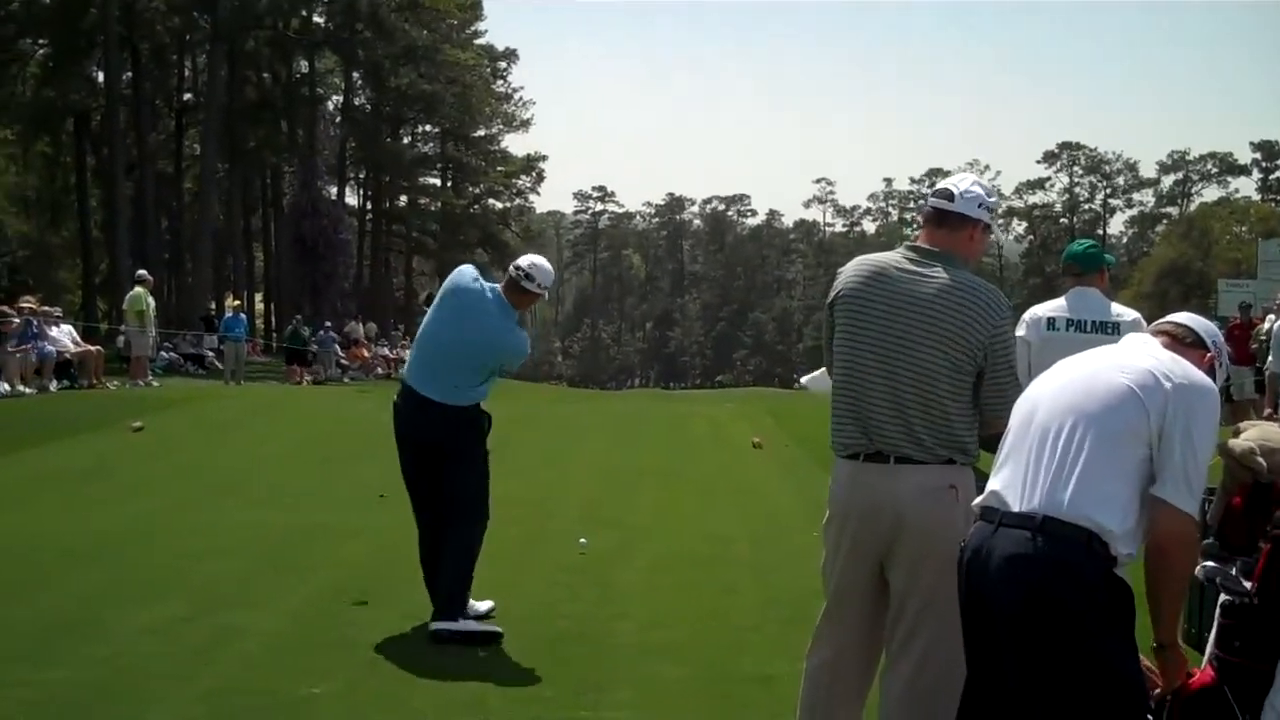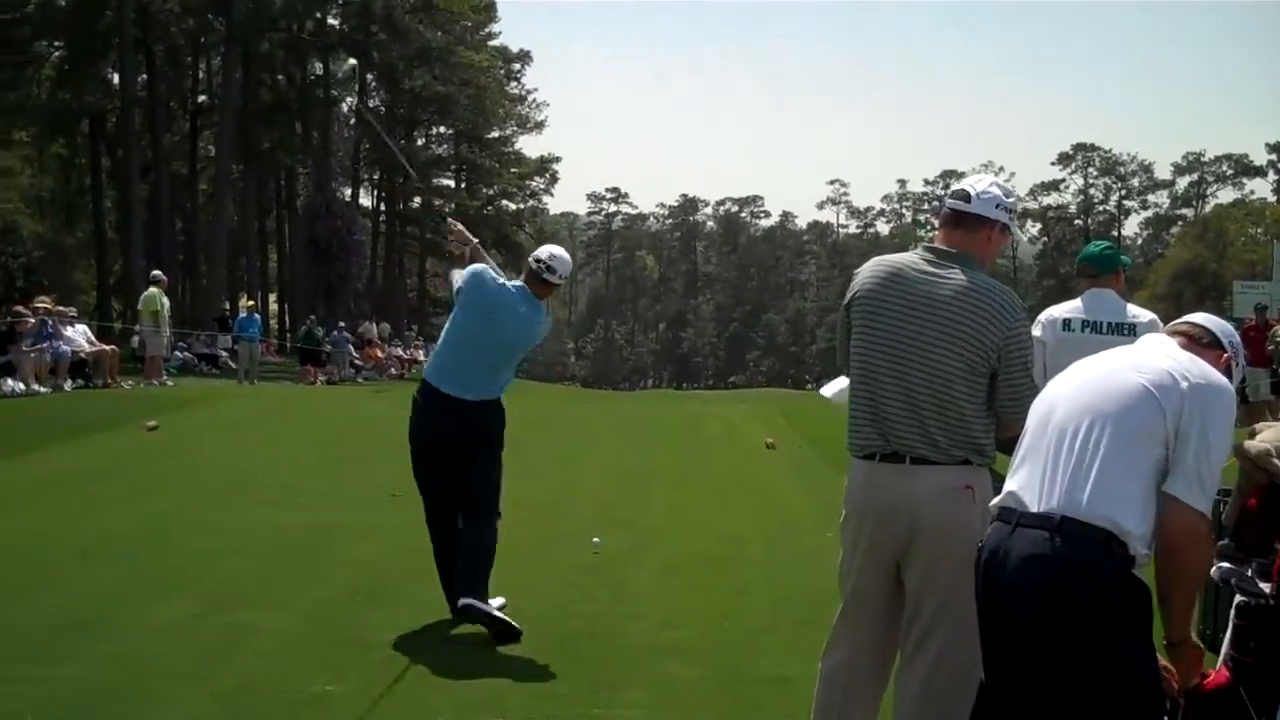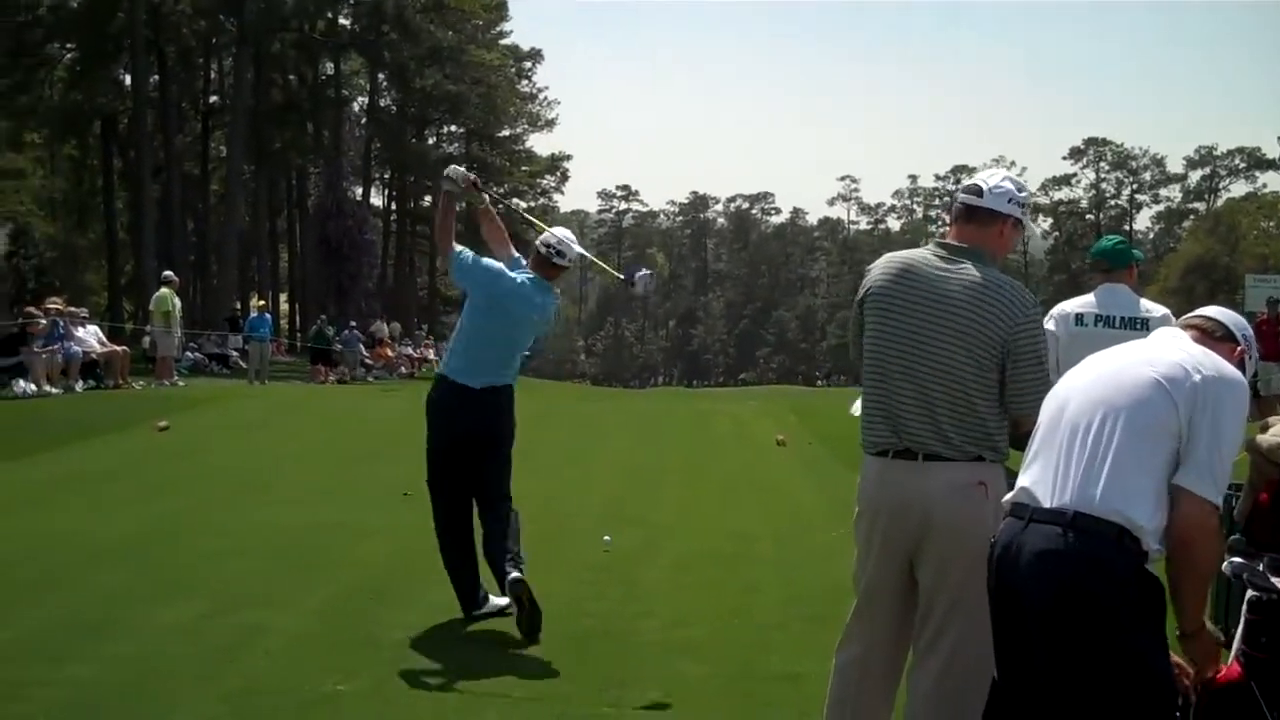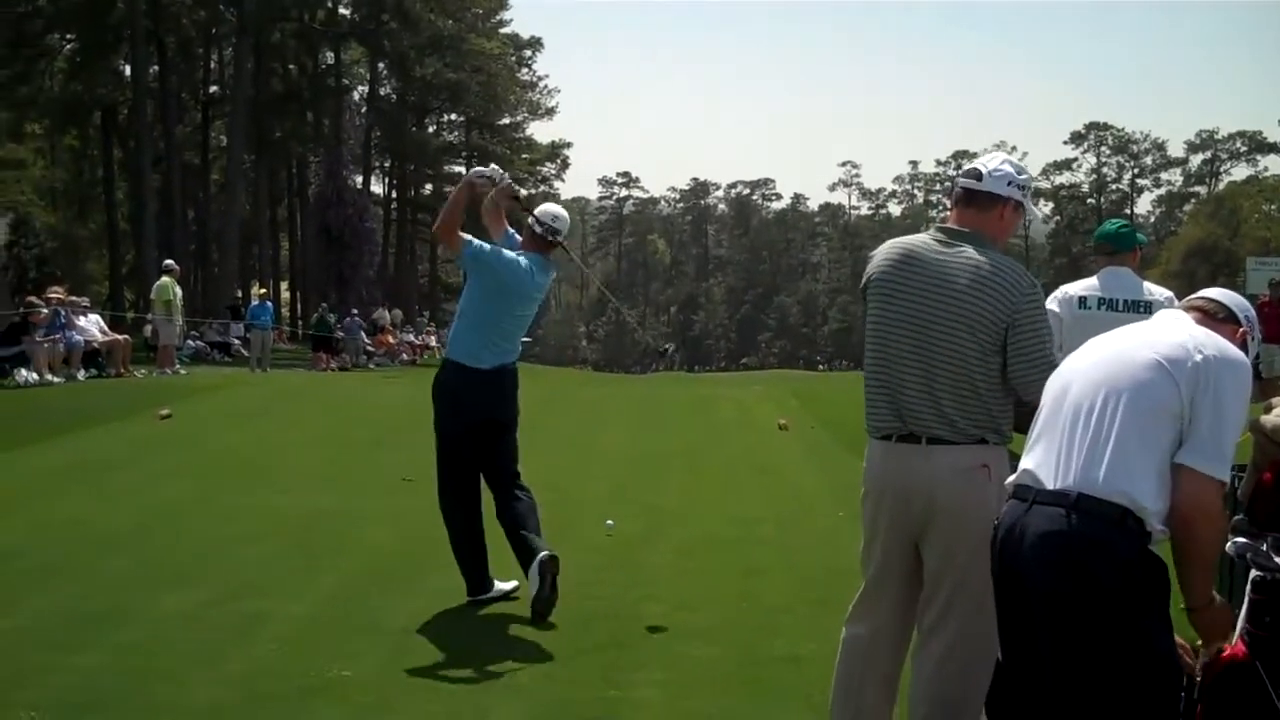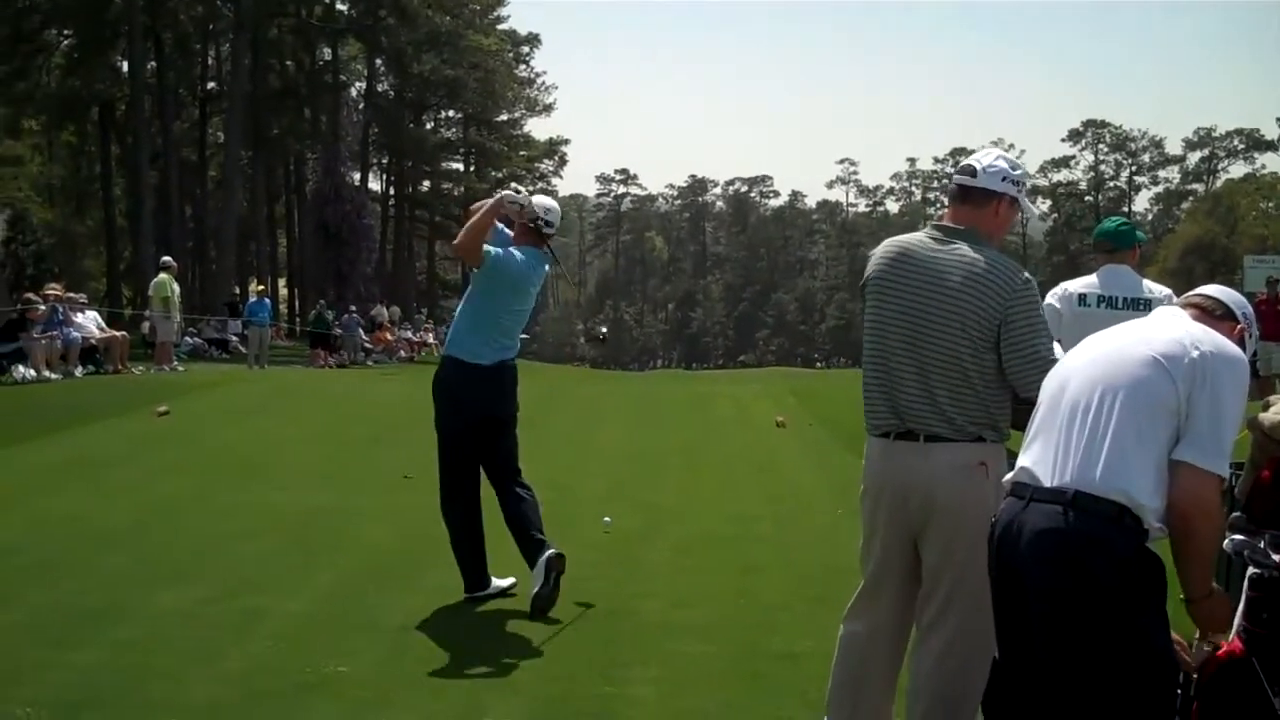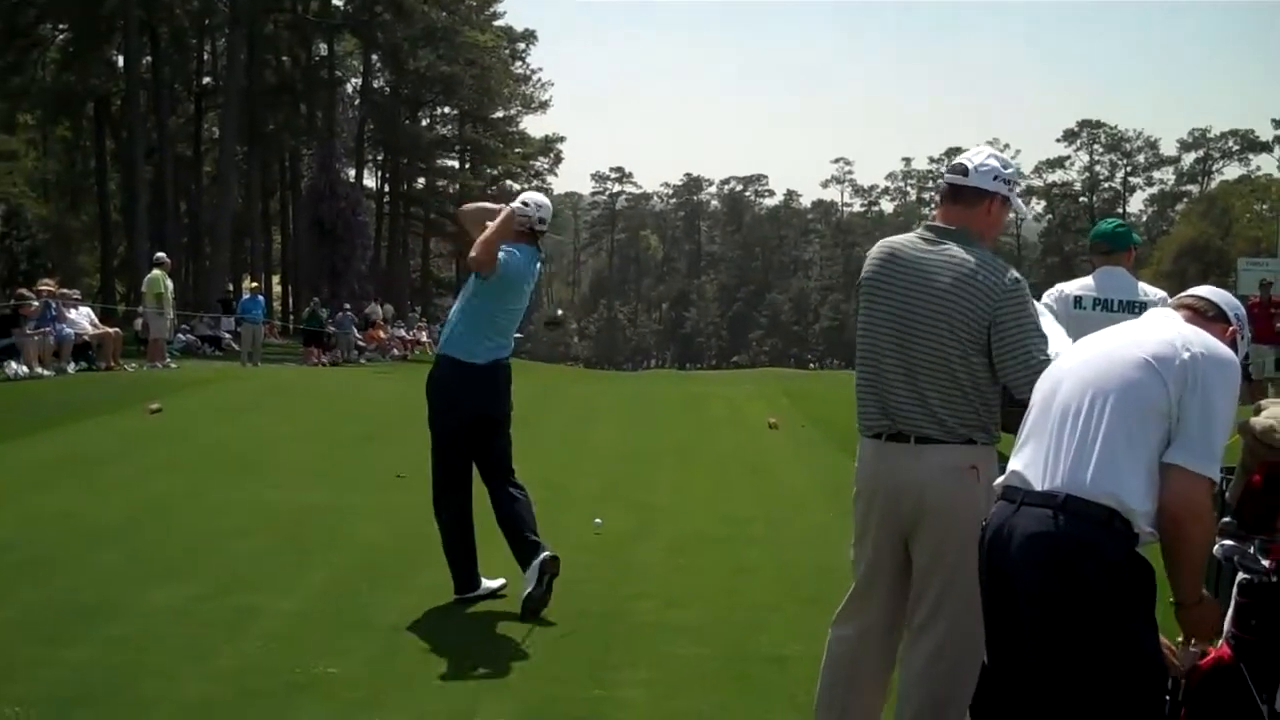
dt=0.1s
person 1, frame 1
left shoulder: (854, 275)
right shoulder: (986, 304)
right elbow: (999, 419)
left hip: (855, 481)
right hip: (936, 490)
left knee: (841, 635)
right knee: (926, 650)
person 1, frame 2
left shoulder: (870, 276)
right shoulder: (1001, 306)
right elbow: (1016, 421)
left hip: (871, 481)
right hip: (952, 491)
left knee: (857, 634)
right knee: (940, 649)
person 1, frame 3
left shoulder: (883, 272)
right shoulder: (1013, 301)
right elbow: (1029, 417)
left hip: (884, 478)
right hip: (964, 487)
left knee: (870, 630)
right knee: (953, 646)
person 1, frame 4
left shoulder: (886, 259)
right shoulder: (1013, 284)
right elbow: (1038, 393)
left hip: (888, 461)
right hip: (968, 471)
left knee: (876, 613)
right knee: (957, 628)
person 1, frame 5
left shoulder: (885, 257)
right shoulder: (1008, 281)
right elbow: (1037, 387)
left hip: (887, 458)
right hip: (965, 468)
left knee: (874, 610)
right knee: (955, 626)
person 1, frame 6
left shoulder: (880, 259)
right shoulder: (999, 282)
right elbow: (1033, 391)
left hip: (879, 460)
right hip: (957, 469)
left knee: (866, 613)
right knee: (946, 628)
person 2, frame 1
left shoulder: (463, 280)
right shoulder: (515, 342)
left hip: (411, 410)
right hip: (457, 423)
left knee: (431, 513)
right knee: (467, 516)
left ankle: (450, 601)
right ankle: (450, 612)
person 2, frame 2
left shoulder: (480, 281)
right shoulder: (539, 325)
left wrist: (466, 242)
right wrist: (470, 240)
left hip: (431, 407)
right hip: (483, 420)
left knee: (441, 510)
right knee: (480, 513)
left ankle: (462, 598)
right ankle: (474, 598)
person 2, frame 3
left shoulder: (491, 277)
right shoulder: (547, 305)
left elbow: (443, 244)
right elbow: (507, 253)
left wrist: (450, 192)
right wrist: (482, 200)
left hip: (448, 400)
right hip: (494, 407)
left knee: (450, 505)
right knee: (496, 501)
left ankle: (472, 598)
right ankle: (510, 571)
person 2, frame 4
left shoulder: (500, 263)
right shoulder: (543, 273)
left elbow: (443, 232)
right elbow: (493, 219)
left wrist: (471, 184)
right wrist: (495, 191)
left hip: (459, 382)
right hip: (500, 384)
left knee: (458, 488)
right knee: (506, 479)
left ankle: (479, 582)
right ankle: (534, 552)
person 2, frame 5
left shoulder: (508, 262)
right shoulder: (536, 262)
left elbow: (464, 245)
right elbow: (488, 227)
left wrist: (499, 203)
right wrist: (503, 205)
left hip: (460, 381)
right hip: (499, 383)
left knee: (459, 488)
right knee: (509, 477)
left ankle: (477, 580)
right ankle: (541, 550)
person 2, frame 6
left shoulder: (511, 259)
right shoulder: (526, 258)
left elbow: (478, 259)
right elbow: (466, 215)
left wrist: (505, 215)
right wrist: (502, 213)
left hip: (456, 378)
right hip: (493, 379)
left knee: (452, 486)
right knee: (501, 476)
left ankle: (467, 580)
right ankle: (534, 554)
person 3, frame 1
left shoulder: (1071, 366)
right shoulder: (1191, 384)
right elbow: (1171, 534)
right wrist: (1166, 642)
left hip: (983, 551)
right hip: (1062, 570)
person 3, frame 2
left shoulder: (1088, 367)
right shoulder: (1207, 384)
right elbow: (1182, 532)
right wrist: (1179, 638)
left hip: (1000, 552)
right hip: (1079, 569)
person 3, frame 3
left shoulder: (1100, 360)
right shoulder: (1220, 377)
right elbow: (1193, 526)
right wrist: (1193, 629)
left hip: (1013, 547)
right hip: (1092, 564)
person 3, frame 4
left shoulder: (1103, 343)
right shoulder: (1222, 358)
right elbow: (1196, 505)
right wrist: (1202, 603)
left hip: (1017, 530)
right hip: (1096, 547)
person 3, frame 5
left shoulder: (1100, 340)
right shoulder: (1220, 354)
right elbow: (1193, 501)
right wrist: (1201, 596)
left hip: (1014, 527)
right hip: (1093, 545)
person 3, frame 6
left shoulder: (1092, 342)
right shoulder: (1210, 356)
right elbow: (1184, 504)
right wrist: (1192, 601)
left hip: (1004, 529)
right hip: (1084, 548)
